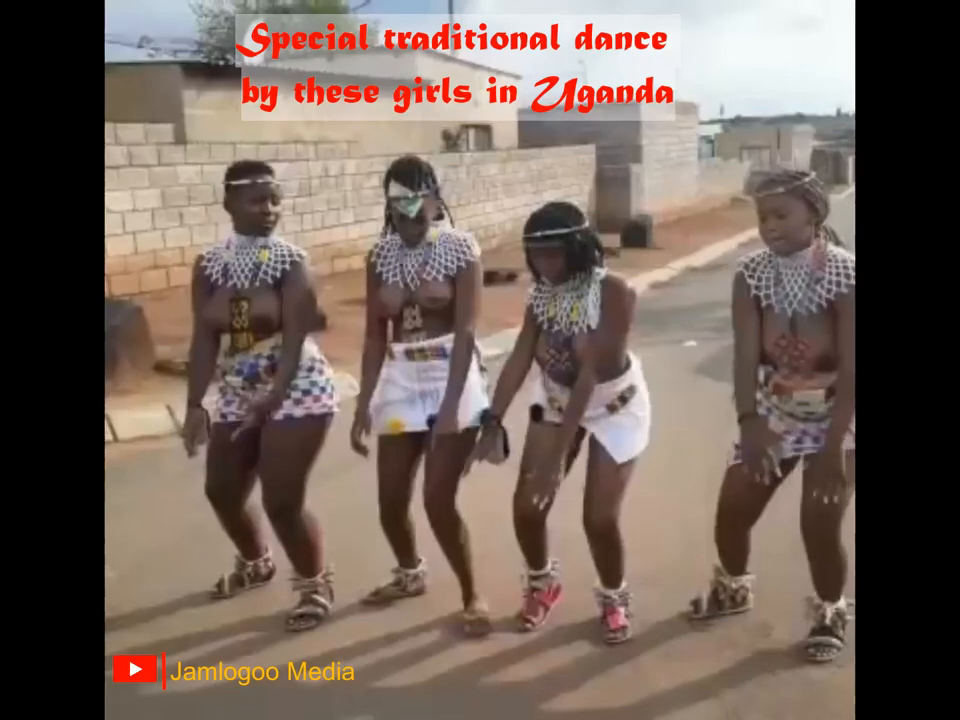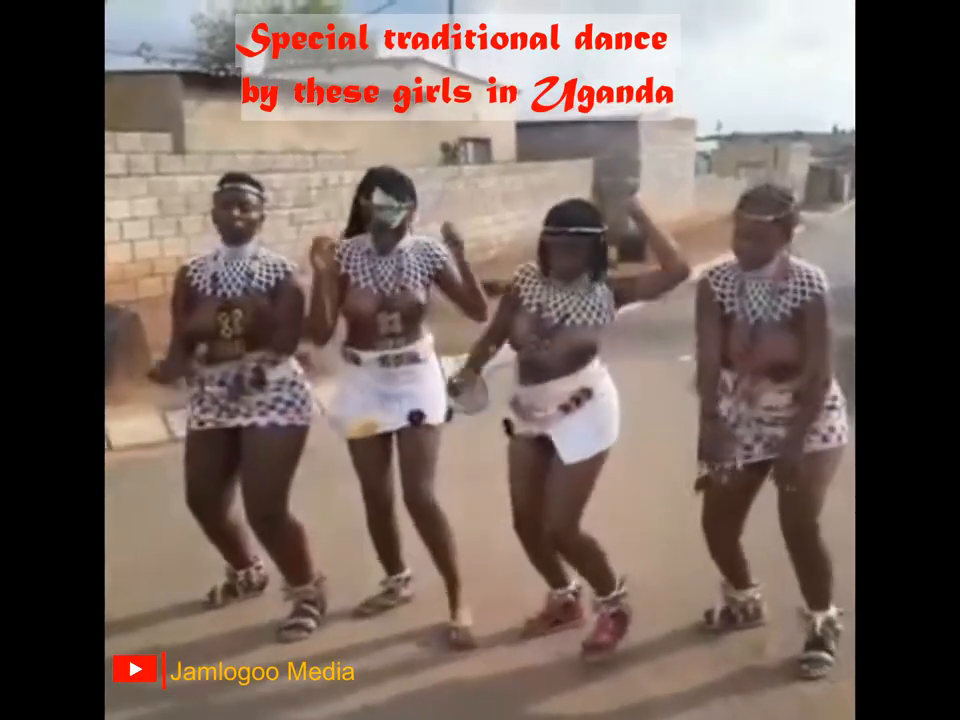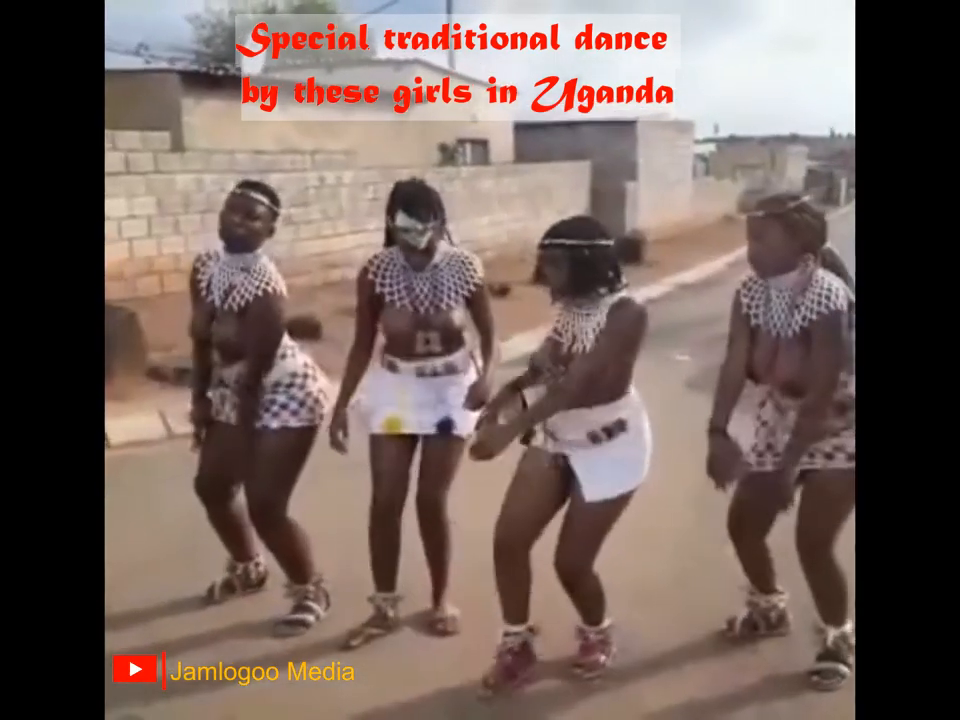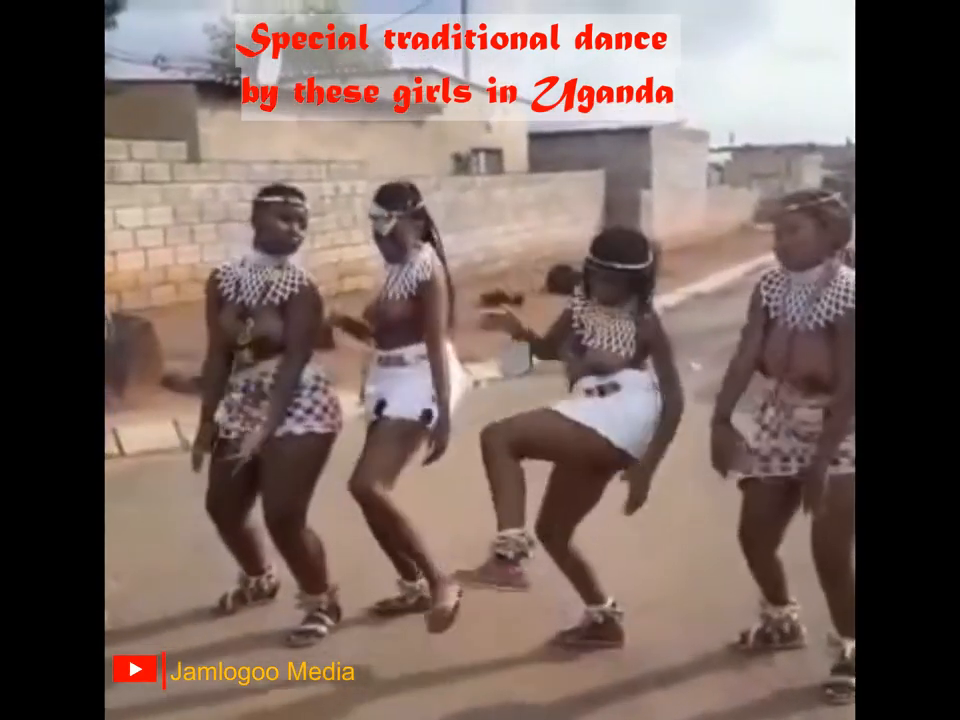
dt=1s
person 1, frame 1
left shoulder: (845, 272)
right shoulder: (751, 273)
left elbow: (850, 367)
right elbow: (746, 354)
left wrist: (833, 444)
right wrist: (749, 421)
left hip: (838, 414)
right hip: (774, 409)
left knee: (820, 526)
right knee: (731, 512)
left ankle: (831, 614)
right ankle: (733, 589)
person 1, frame 2
left shoulder: (807, 283)
right shoulder: (716, 283)
left elbow: (818, 371)
right elbow: (709, 356)
left wrist: (796, 441)
right wrist: (709, 420)
left hip: (807, 417)
right hip: (743, 417)
left knee: (799, 524)
right knee: (717, 522)
left ankle: (823, 624)
right ankle: (744, 602)
person 1, frame 3
left shoulder: (829, 298)
right shoulder: (751, 293)
left elbow: (823, 393)
right elbow: (735, 365)
left wrist: (790, 465)
right wrist: (718, 435)
left hip: (837, 432)
right hip: (780, 424)
left knee: (812, 542)
right knee: (742, 522)
left ankle: (839, 639)
right ankle: (769, 609)
person 1, frame 4
left shoulder: (850, 295)
right shoulder: (771, 287)
left elbow: (849, 387)
right elbow: (746, 356)
left wrist: (822, 460)
right wrist: (722, 423)
left hip: (840, 437)
right hip: (782, 429)
left knee: (831, 553)
right knee: (754, 534)
left ankle: (851, 651)
right ankle: (783, 622)
person 2, frame 1
left shoulder: (460, 248)
right shoulder: (381, 254)
left elbow: (465, 331)
right elbow: (375, 335)
left wrist: (451, 404)
right wrist: (363, 406)
left hip: (450, 380)
right hip: (398, 382)
left knee: (438, 502)
right knee: (390, 501)
left ankle: (471, 596)
right ankle: (410, 573)
person 2, frame 2
left shoulder: (428, 253)
right shoulder: (341, 257)
left elbow: (478, 311)
right elbow: (319, 335)
left wrist: (459, 258)
right wrist: (318, 275)
left hip: (416, 381)
right hip: (362, 384)
left knee: (420, 496)
right knee: (376, 497)
left ankle: (457, 600)
right ankle: (397, 581)
person 2, frame 3
left shoulder: (465, 268)
right shoulder: (375, 272)
left elbow: (488, 333)
right elbow: (363, 344)
left wrist: (486, 376)
right wrist: (341, 406)
left hip: (451, 389)
right hip: (394, 386)
left knee: (431, 500)
right knee: (386, 500)
left ankle: (441, 599)
right ankle: (384, 607)
person 2, frame 4
left shoulder: (426, 268)
right shoulder: (397, 267)
left elbow: (437, 344)
left wrist: (443, 416)
right wrist: (348, 324)
left hip: (418, 384)
right hip: (391, 384)
left knee: (366, 486)
right knee: (370, 492)
left ankle: (439, 581)
right ankle: (414, 587)
person 3, frame 1
left shoulder: (290, 261)
right shoulder: (209, 265)
left elbow: (295, 336)
right elbow: (204, 338)
left wrist: (275, 397)
right wrist: (194, 405)
left hip: (295, 390)
right hip: (237, 392)
left knee: (282, 501)
right knee: (221, 491)
left ankle: (315, 584)
right ankle: (254, 563)
person 3, frame 2
left shoulder: (279, 272)
right shoulder: (191, 274)
left elbow: (287, 343)
right elbow: (182, 339)
left wrist: (261, 322)
right wrist: (172, 365)
left hip: (272, 398)
right hip: (213, 400)
left knee: (265, 509)
right knee: (203, 501)
left ankle: (308, 593)
right ankle: (246, 572)
person 3, frame 3
left shoulder: (263, 289)
right shoulder: (204, 267)
left elbow: (257, 368)
right elbow: (203, 341)
left wrist: (243, 434)
right wrist: (201, 398)
left hip: (283, 398)
right hip: (235, 395)
left knee: (265, 507)
right knee: (209, 487)
left ankle: (310, 590)
right ankle: (247, 568)
person 3, frame 4
left shoulder: (300, 288)
right shoulder: (223, 279)
left elbow: (295, 361)
right elbow: (218, 352)
left wrist: (267, 425)
right wrist: (208, 417)
left hip: (297, 410)
right hip: (242, 409)
left knee: (283, 516)
right knee: (222, 507)
left ankle: (321, 602)
right ankle: (258, 579)
person 4, frame 1
left shoulder: (613, 291)
right shoulder: (542, 293)
left elbow: (592, 372)
right elbow: (519, 359)
left wrist: (558, 453)
right wrist: (492, 424)
left hip: (614, 408)
right hip: (556, 403)
left knee: (600, 519)
right knee: (526, 508)
left ankle: (614, 598)
right ankle: (542, 584)
person 4, frame 2
left shoulder: (606, 291)
right shoulder: (527, 280)
left elbow: (678, 271)
right elbow: (495, 333)
left wrist: (639, 213)
right wrist: (470, 368)
left hip: (582, 412)
right hip: (530, 412)
left knee: (560, 528)
right knee: (526, 521)
left ankle: (612, 603)
right ankle: (564, 599)
person 4, frame 3
left shoulder: (625, 312)
right shoulder: (569, 306)
left elbow: (578, 381)
left wrist: (511, 430)
right wrist: (511, 390)
left hip: (609, 443)
right hip: (555, 435)
left knee: (571, 562)
right knee: (509, 536)
left ankle: (597, 635)
right ankle: (516, 645)
person 4, frame 4
left shoulder: (645, 322)
right shoulder: (582, 304)
left elbow: (672, 399)
right elbow: (547, 348)
left wrist: (647, 467)
right wrist: (517, 330)
left hip: (622, 415)
right hip: (598, 424)
left knee: (497, 437)
right knee: (551, 530)
left ankle: (509, 557)
right ankle: (604, 619)
